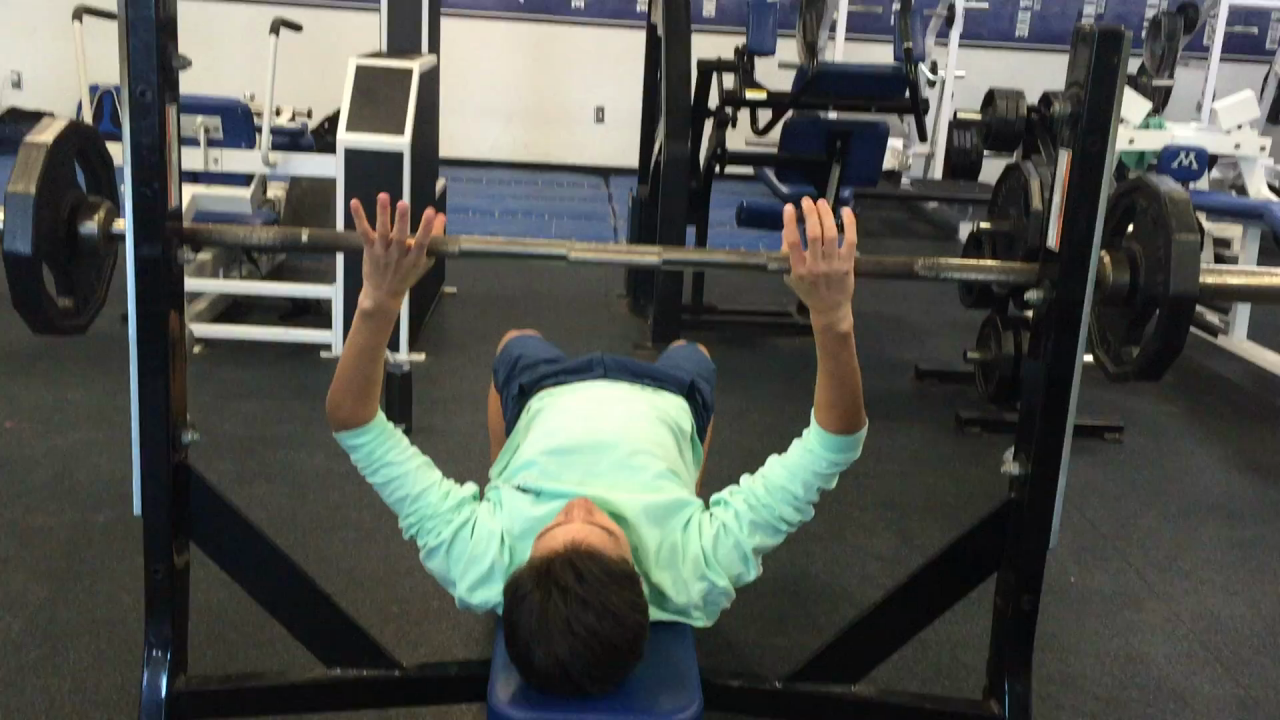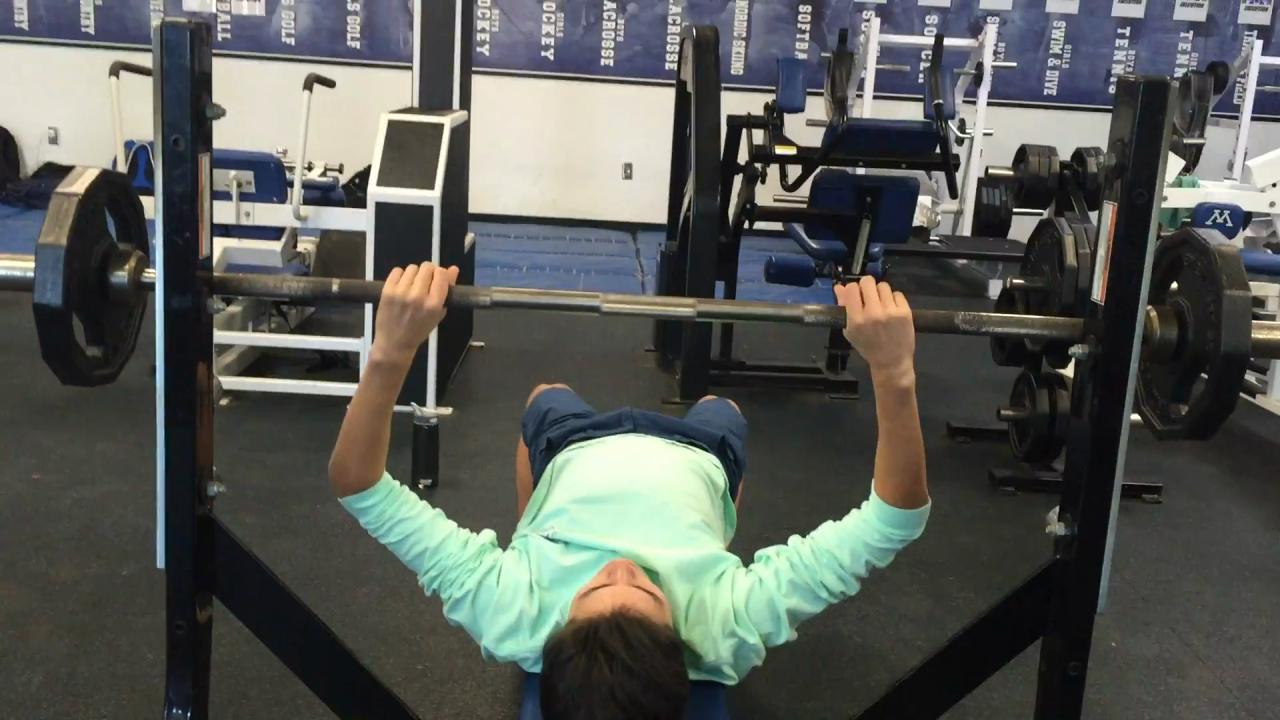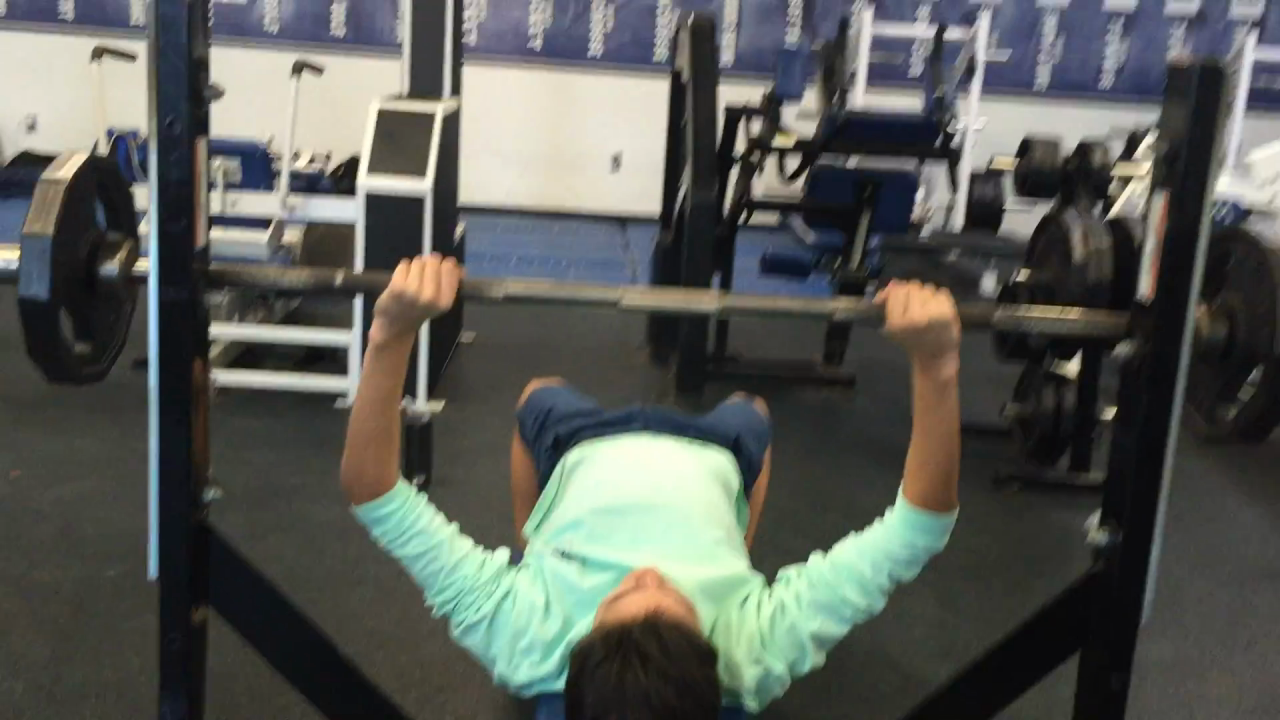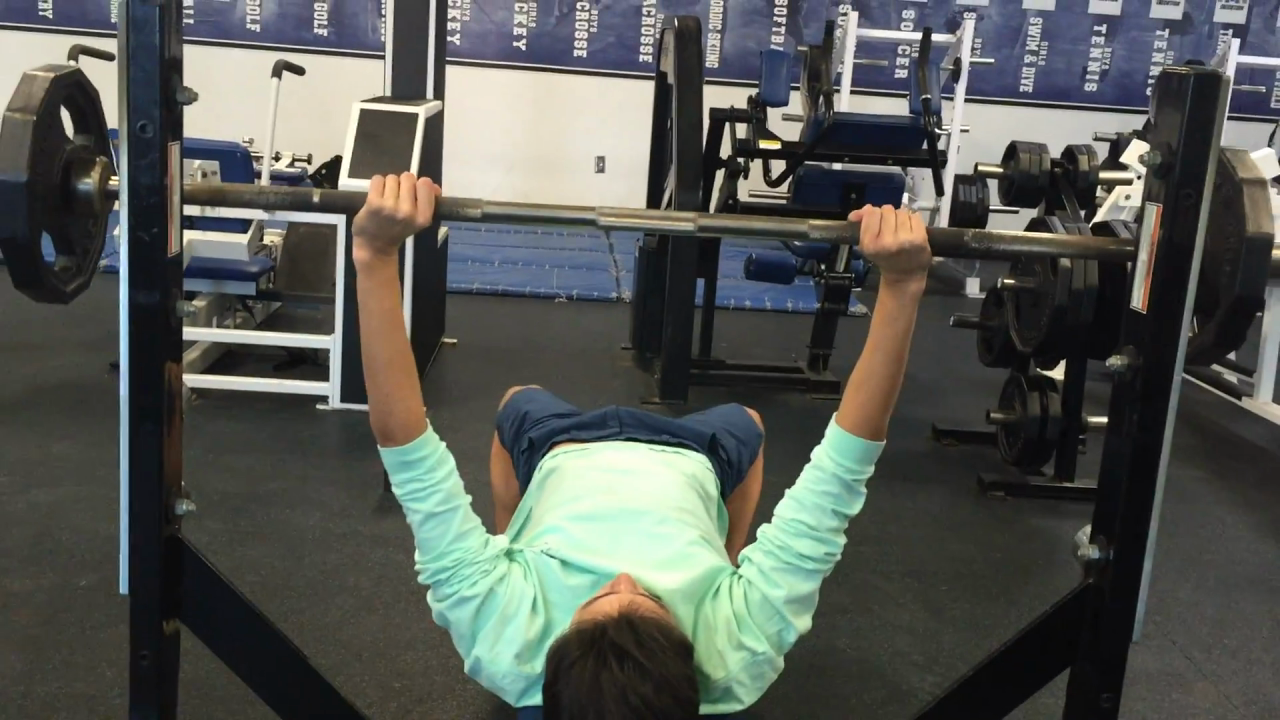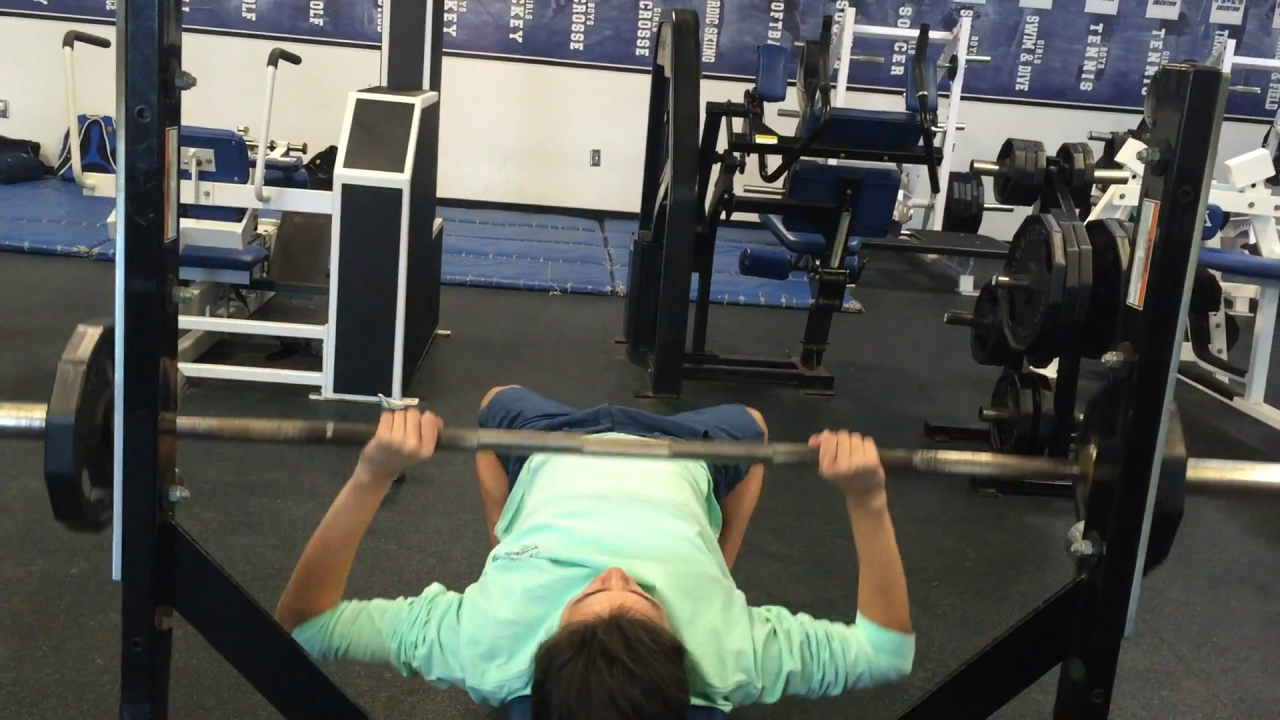
dt=1s
person 1, frame 1
left shoulder: (481, 563)
right shoulder: (693, 569)
left elbow: (355, 425)
right elbow: (832, 447)
left wrist: (378, 303)
right wrist: (832, 318)
left knee: (518, 342)
right knee: (689, 355)
person 1, frame 2
left shoulder: (514, 616)
right shoulder: (726, 624)
left elbow: (357, 485)
right elbow: (896, 519)
left wrist: (390, 351)
right wrist: (893, 373)
left knee: (548, 397)
right knee: (719, 408)
person 1, frame 3
left shoulder: (524, 641)
right shoulder: (757, 651)
left elbow: (370, 494)
right elbow: (917, 529)
left wrist: (390, 336)
right wrist: (935, 367)
left knee: (543, 395)
right knee: (748, 412)
person 1, frame 4
left shoulder: (506, 644)
right shoulder: (737, 648)
left elbow: (407, 452)
right elbow: (844, 467)
left wrist: (375, 257)
right wrist: (900, 285)
left knee: (521, 404)
right knee: (743, 423)
person 1, frame 5
left shoulder: (486, 647)
right shoulder: (728, 658)
left elbow: (304, 624)
right elbow: (887, 653)
left wrist: (370, 476)
right wrist: (868, 505)
left knee: (503, 401)
right knee: (747, 422)
